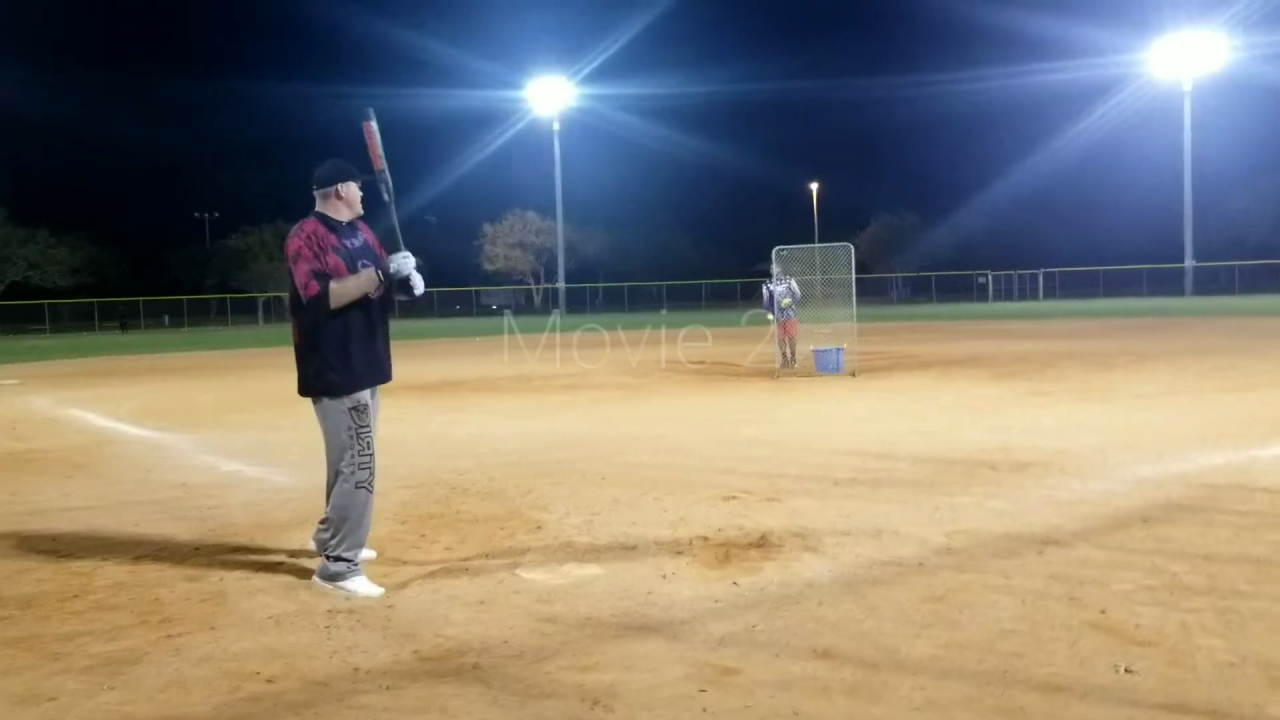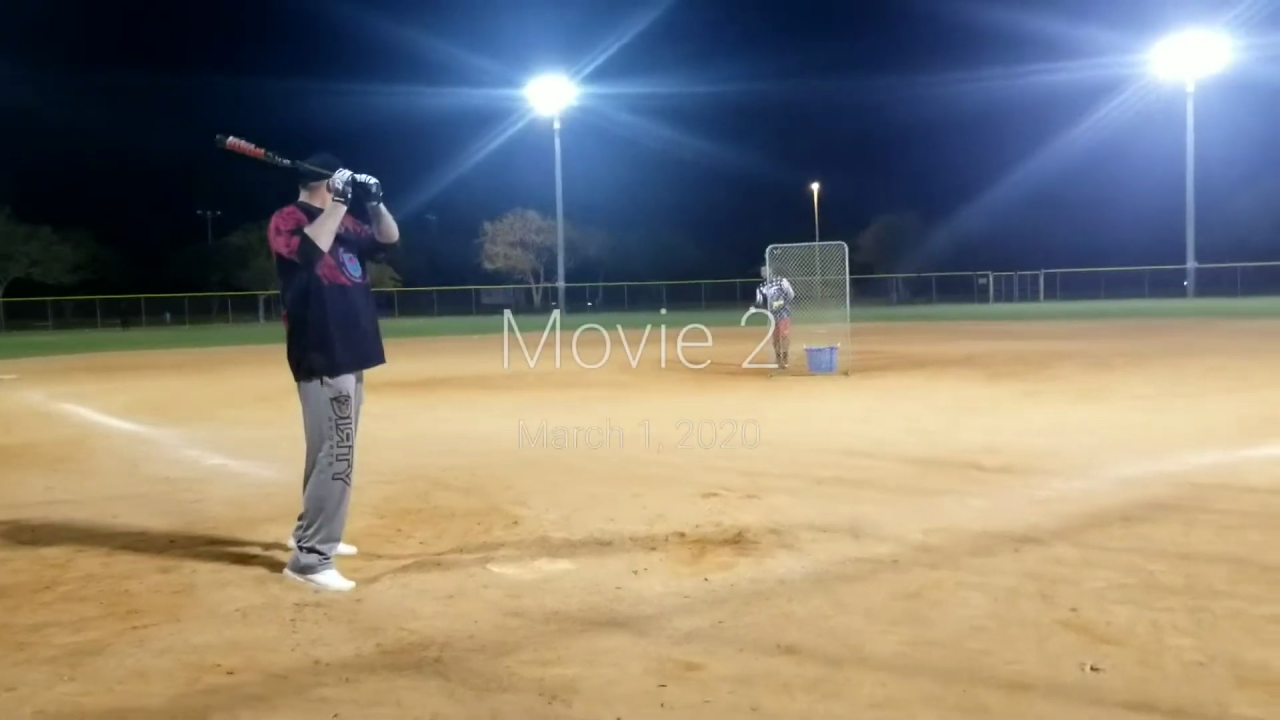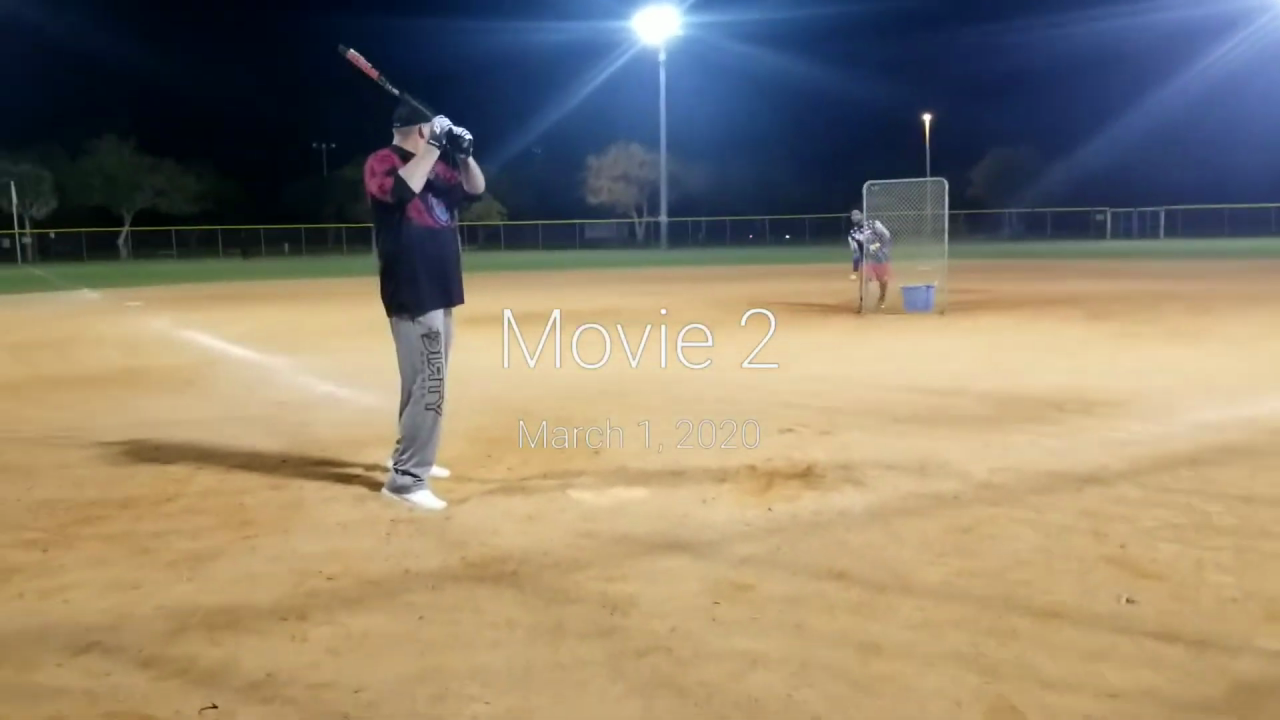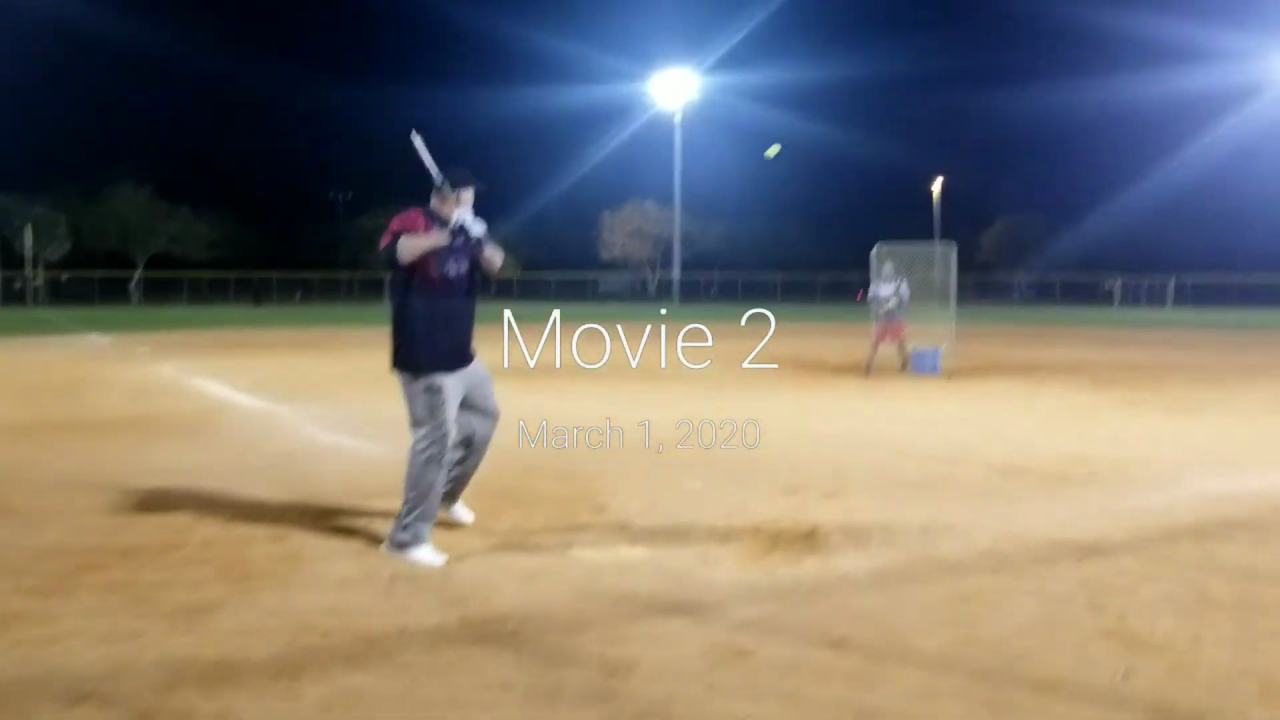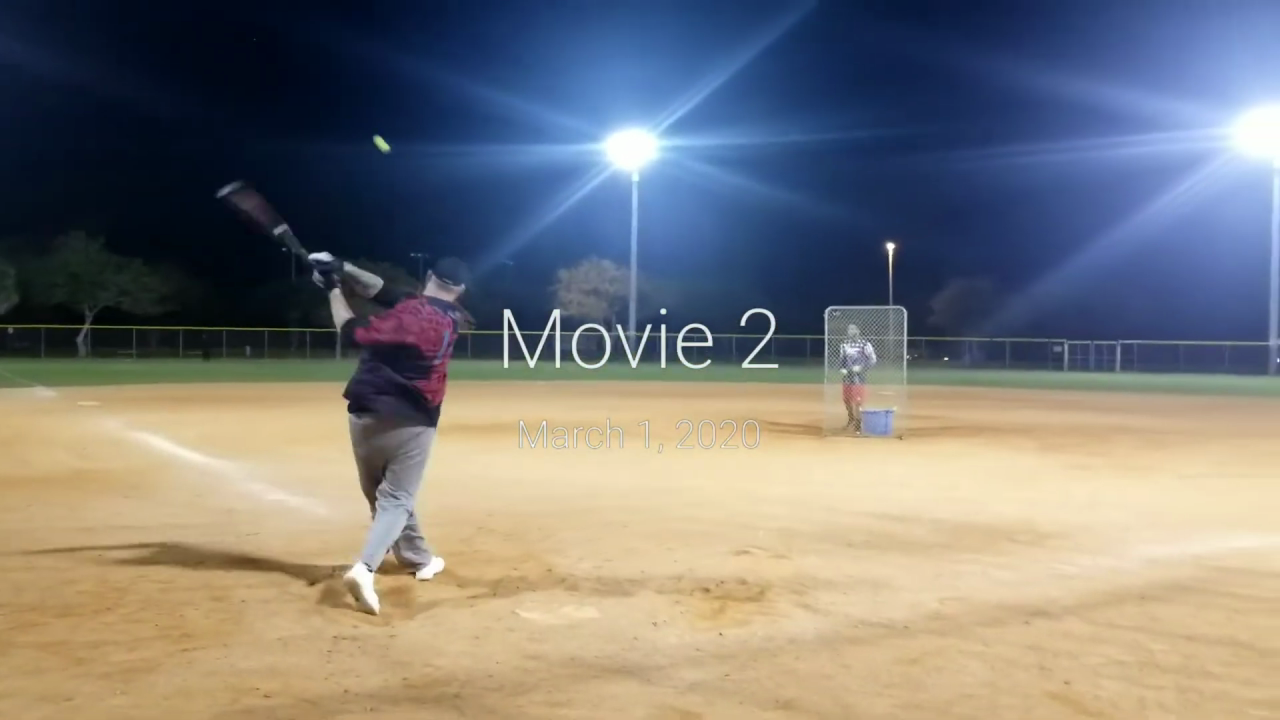
dt=0.7s
person 1, frame 1
left shoulder: (361, 232)
right shoulder: (307, 236)
left elbow: (382, 286)
right elbow: (322, 298)
left wrist: (404, 278)
right wrist: (379, 274)
left hip: (365, 363)
right hip: (335, 369)
left knee: (348, 459)
right knee: (357, 464)
left ankle: (332, 534)
right ankle: (338, 565)
person 1, frame 2
left shoulder: (343, 223)
right shoulder: (288, 219)
left elbow: (388, 239)
right elbow: (309, 249)
left wrist: (372, 200)
right wrist: (339, 201)
left hip: (350, 351)
right hip: (321, 356)
left knee: (333, 450)
right knee: (334, 455)
left ankle: (312, 532)
right ankle: (310, 557)
person 1, frame 3
left shoulder: (435, 167)
right shoulder: (383, 161)
left elbow: (474, 190)
right elbow: (401, 190)
left wrist: (462, 152)
right wrist: (435, 147)
left hip: (439, 291)
right hip: (412, 294)
left knee: (427, 382)
right knee: (428, 385)
left ankle: (410, 455)
right ankle: (406, 478)
person 1, frame 4
left shoulder: (468, 229)
right shoulder: (414, 221)
left elbow: (494, 264)
right elbow: (392, 252)
left wrist: (479, 242)
right wrist: (446, 234)
left hip: (461, 352)
right hip: (425, 355)
left knee: (484, 416)
right knee: (434, 438)
left ankle: (445, 496)
right ankle: (408, 536)
person 1, frame 5
left shoulder: (414, 311)
right shoulder: (454, 318)
left elbow: (355, 335)
left wrist: (333, 287)
right wrist: (345, 269)
left hip: (368, 413)
right hip: (416, 420)
left knee: (382, 493)
right knee: (397, 499)
left ankle: (417, 557)
right ankle: (365, 566)
